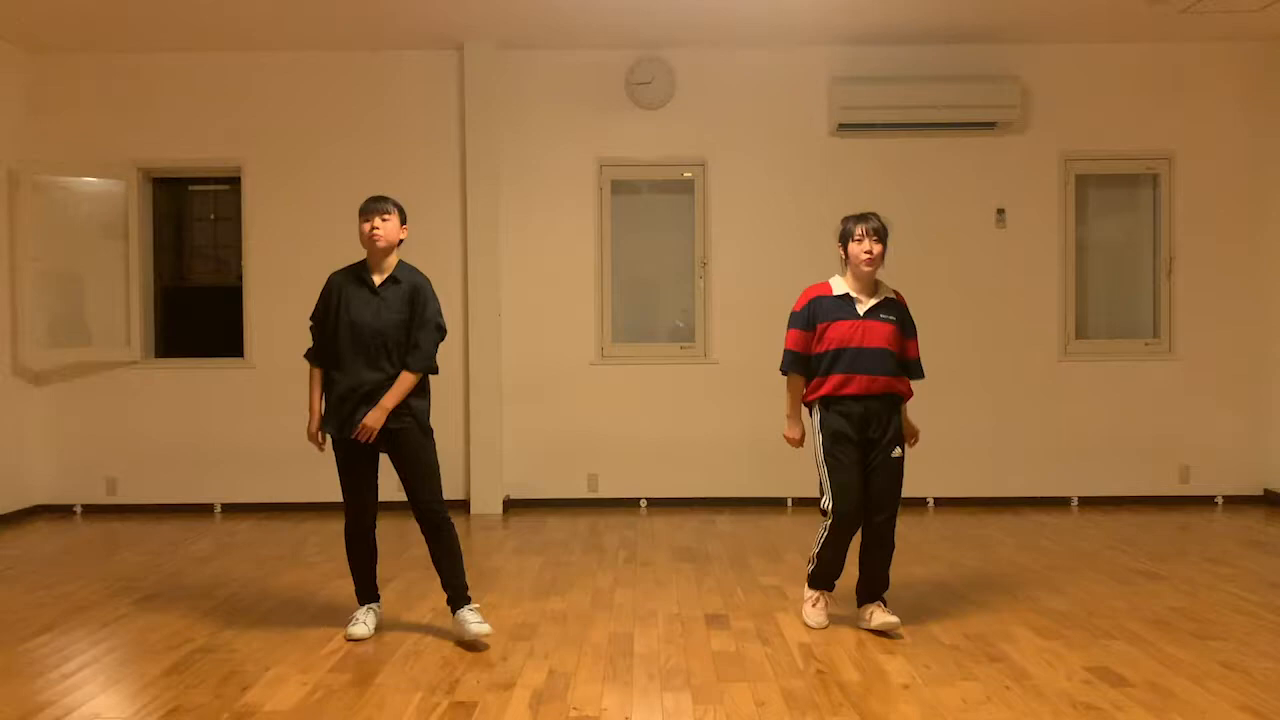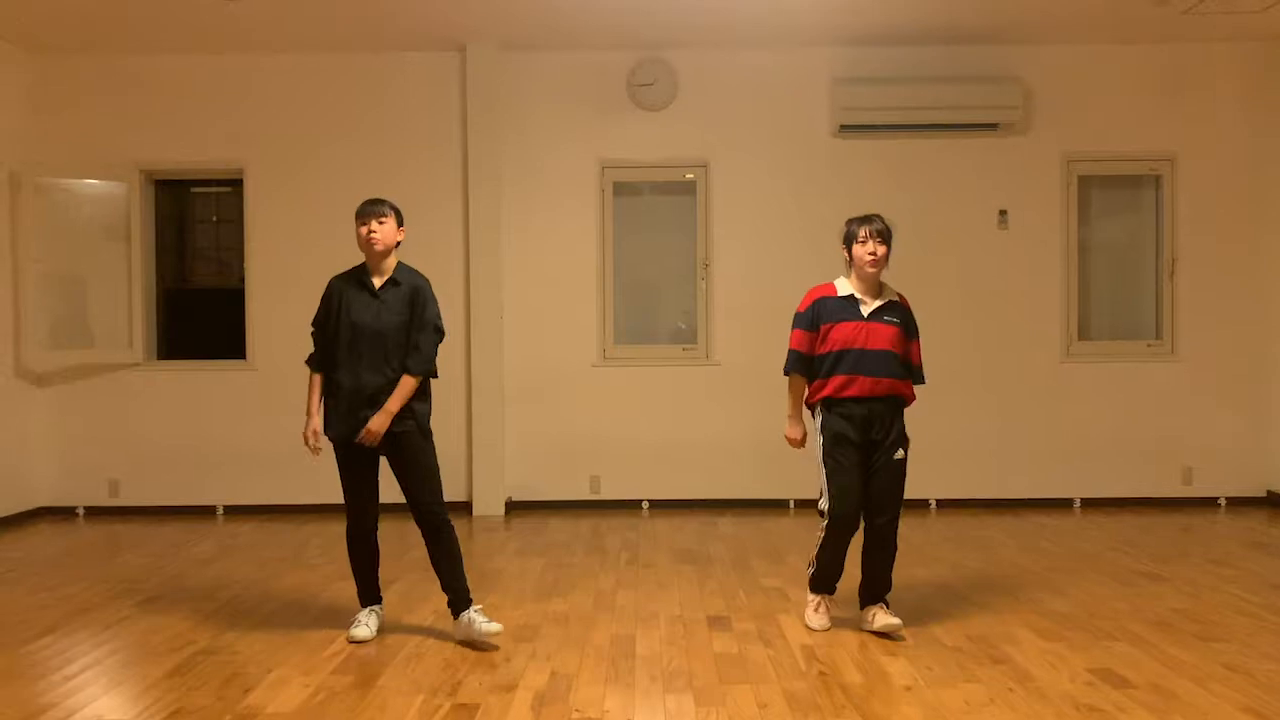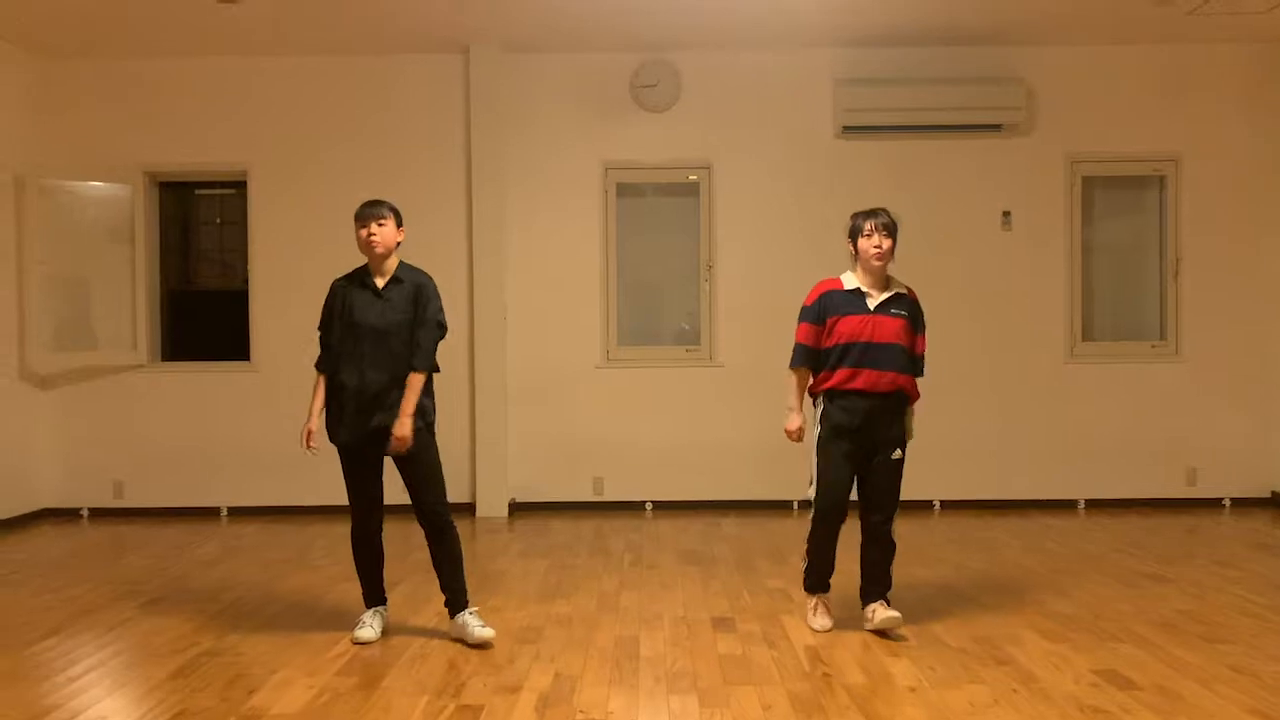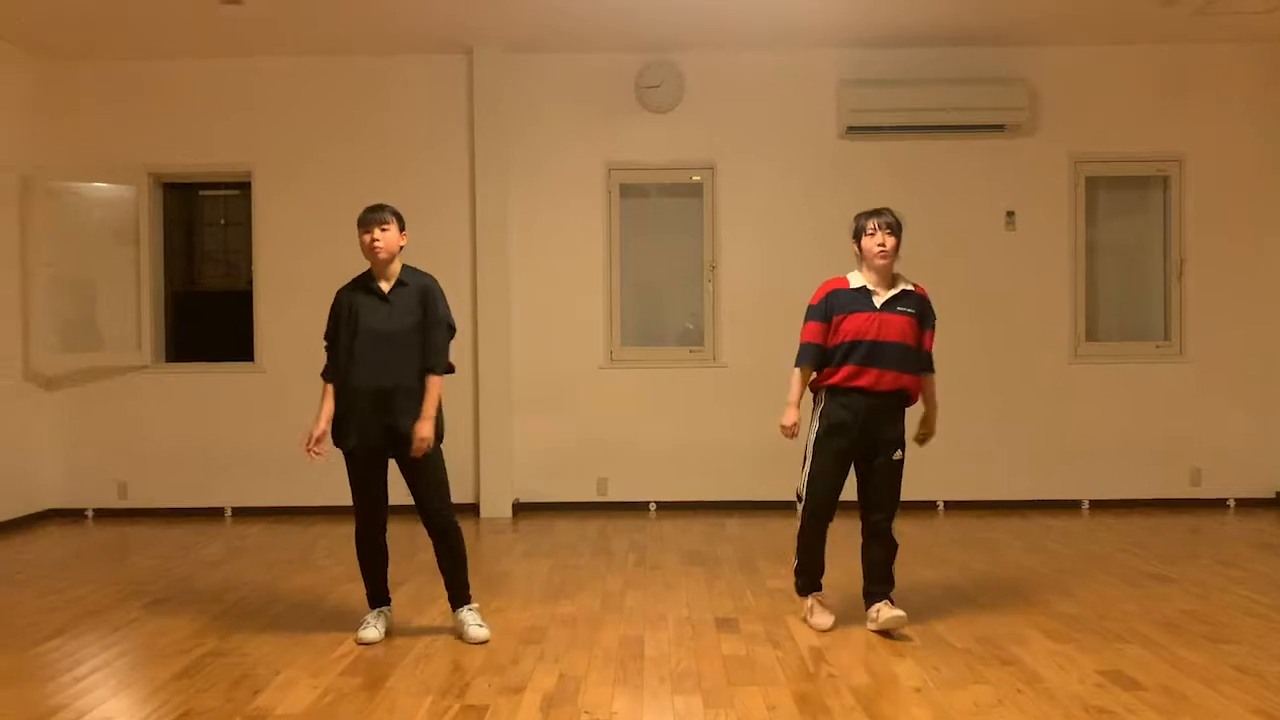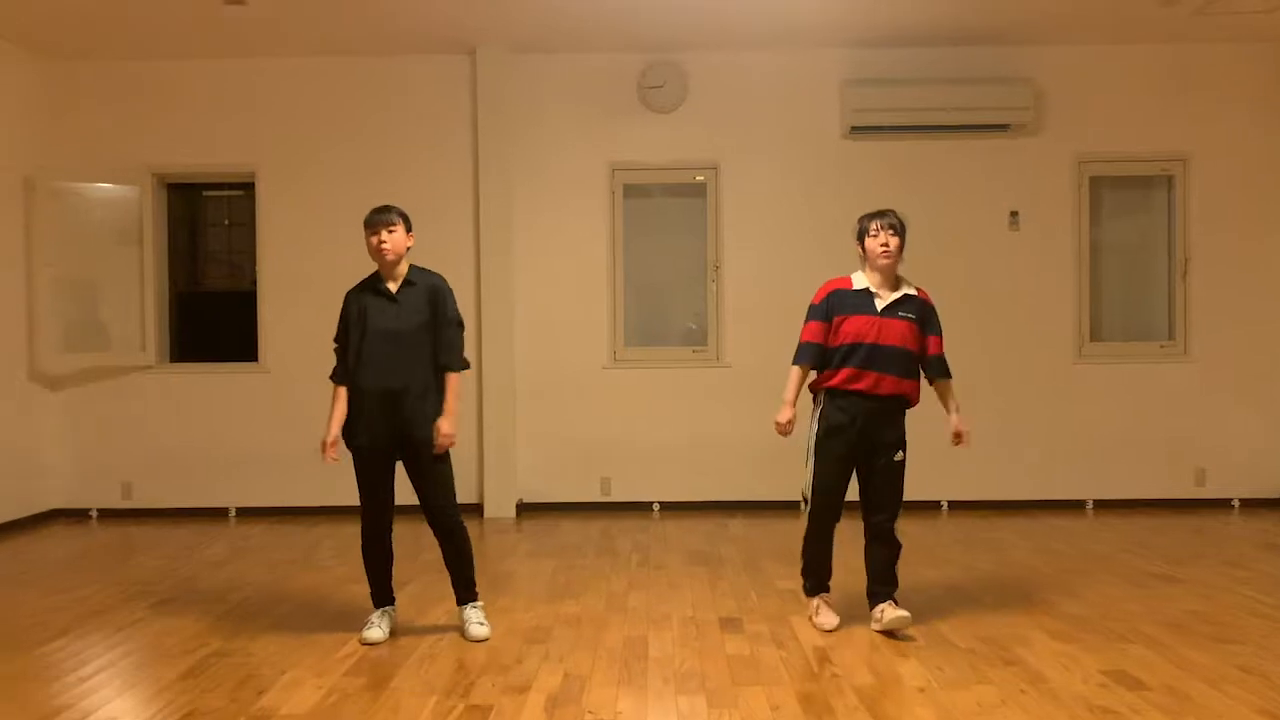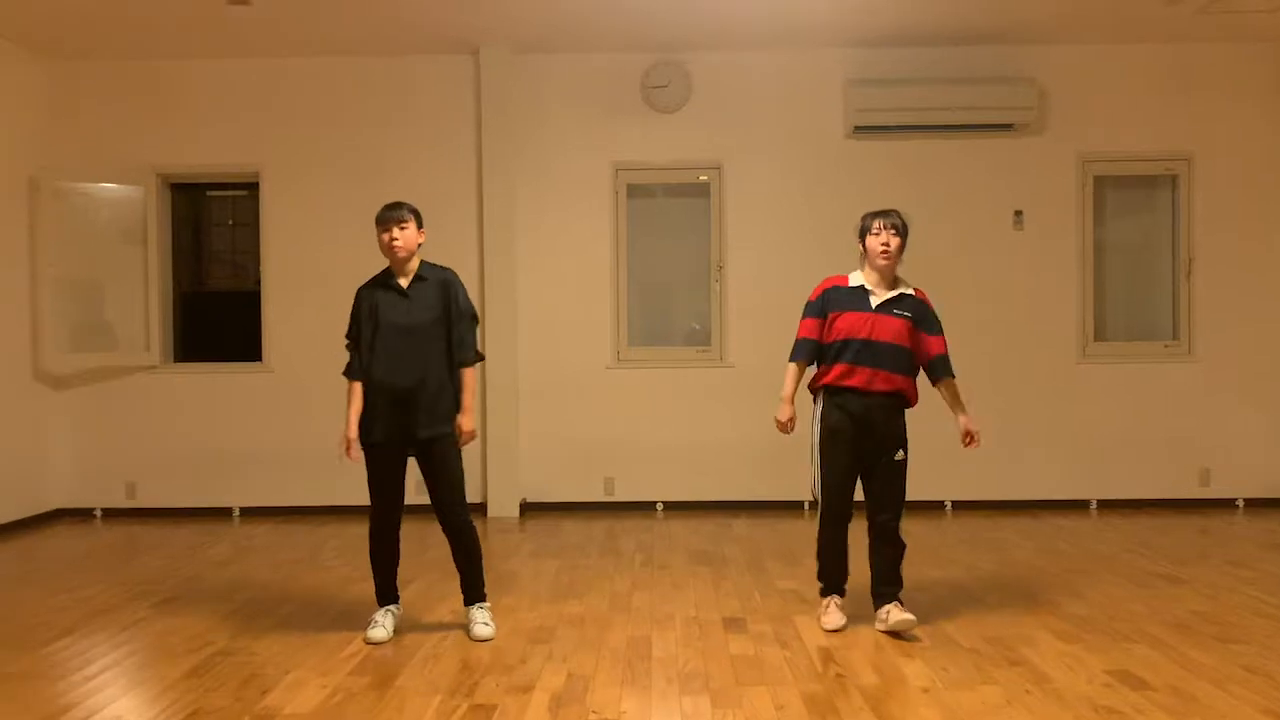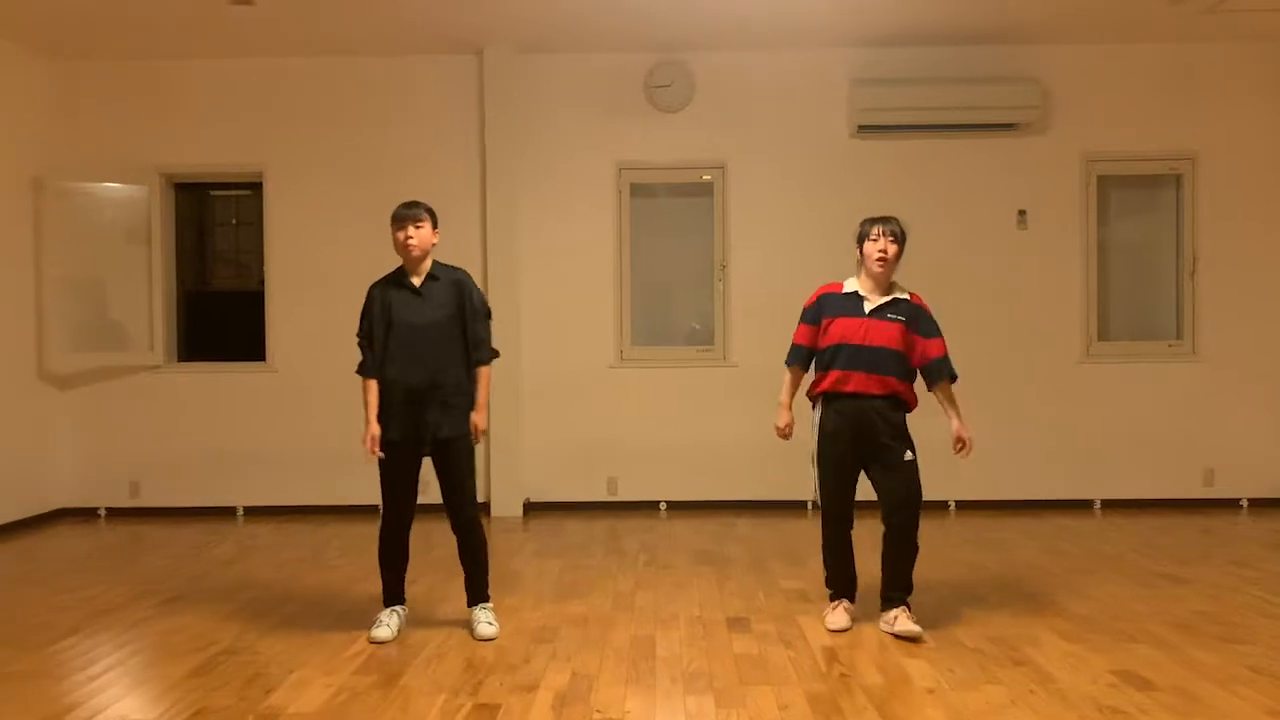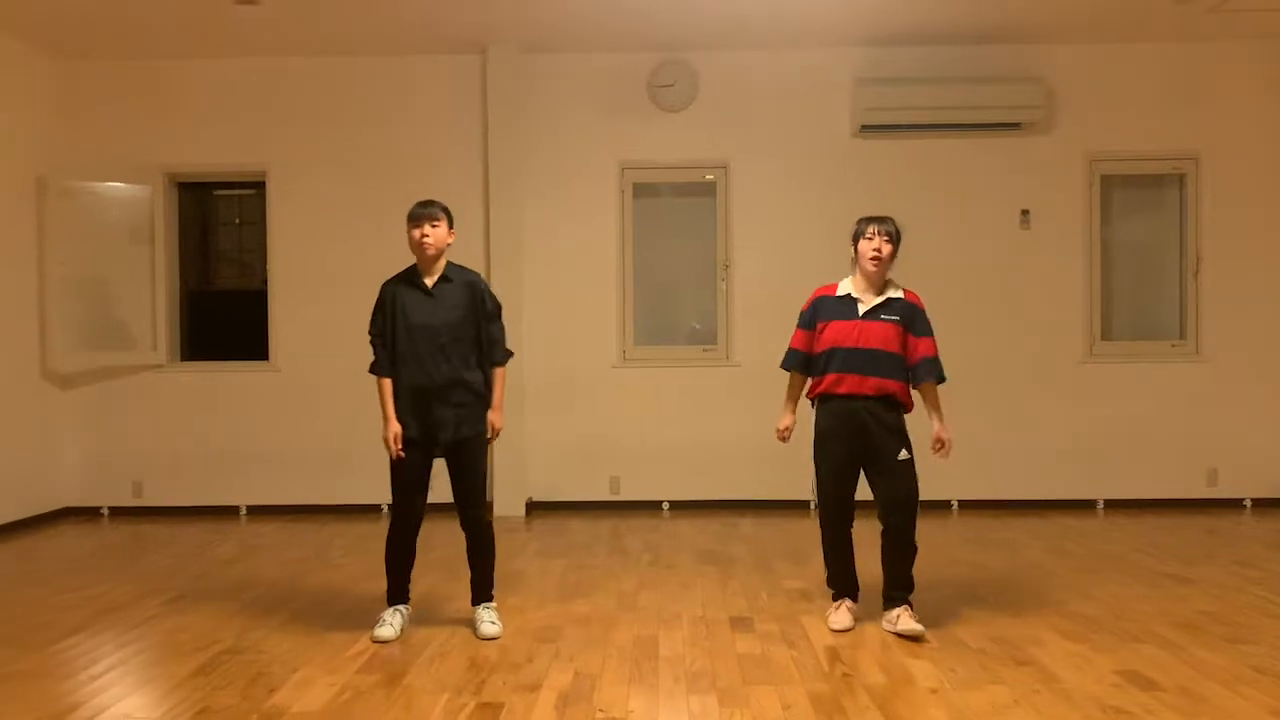
dt=0.1s
person 1, frame 1
left shoulder: (415, 285)
right shoulder: (339, 285)
left elbow: (420, 358)
right elbow: (320, 352)
left wrist: (383, 409)
right wrist: (315, 408)
left hip: (404, 414)
right hip: (348, 416)
left knee: (432, 510)
right knee: (359, 517)
left ankle: (462, 608)
right ankle: (368, 604)
person 1, frame 2
left shoulder: (416, 287)
right shoulder: (339, 289)
left elbow: (420, 361)
right elbow: (321, 357)
left wrist: (386, 414)
right wrist: (314, 413)
left hip: (404, 417)
right hip: (349, 419)
left knee: (431, 513)
right knee: (360, 520)
left ankle: (464, 611)
right ankle: (371, 606)
person 1, frame 3
left shoulder: (419, 286)
right shoulder: (342, 290)
left elbow: (423, 358)
right elbow: (327, 359)
left wrist: (407, 415)
right wrist: (315, 414)
left hip: (406, 418)
right hip: (354, 420)
left knee: (435, 513)
right knee: (365, 520)
left ankle: (461, 612)
right ankle: (375, 608)
person 1, frame 4
left shoulder: (425, 289)
right shoulder: (348, 297)
left elbow: (437, 359)
right elbow: (335, 367)
left wrist: (427, 417)
right wrist: (323, 419)
left hip: (411, 423)
right hip: (361, 425)
left knee: (440, 516)
right knee: (369, 522)
left ankle: (464, 607)
right ankle: (378, 608)
person 1, frame 5
left shoulder: (433, 289)
right shoulder: (357, 298)
left elbow: (451, 357)
right elbow: (344, 368)
left wrist: (448, 415)
right wrist: (335, 423)
left hip: (421, 423)
right hip: (370, 425)
left knee: (444, 516)
right knee: (375, 521)
left ankle: (470, 604)
right ankle: (383, 608)
person 1, frame 6
left shoulder: (445, 284)
right shoulder: (368, 294)
left elbow: (465, 351)
right elbow: (357, 364)
left wrist: (467, 410)
right wrist: (352, 420)
left hip: (436, 420)
right hip: (383, 422)
left knee: (454, 514)
right knee: (384, 519)
left ankle: (477, 604)
right ankle: (388, 606)
person 1, frame 7
left shoulder: (458, 285)
right shoulder: (381, 293)
left elbow: (481, 351)
right elbow: (370, 362)
left wrist: (480, 407)
right wrist: (371, 419)
left hip: (451, 418)
right hip: (398, 421)
left knee: (465, 515)
right knee: (396, 517)
left ankle: (480, 604)
right ankle: (393, 606)
person 1, frame 8
left shoulder: (471, 286)
right shoulder: (393, 291)
left elbow: (495, 351)
right elbow: (383, 361)
left wrist: (495, 406)
right wrist: (390, 418)
left hip: (466, 417)
right hip: (413, 420)
left knee: (475, 515)
right knee: (405, 516)
left ankle: (484, 604)
right ankle: (397, 605)
person 2, frame 1
left shoulder: (895, 305)
right shoulder: (815, 300)
left elbow: (907, 367)
right elbow: (796, 365)
left wrist: (906, 419)
right wrist: (792, 417)
left hip: (885, 417)
right hip: (836, 414)
left knee: (882, 516)
right knee: (844, 508)
left ankle: (872, 601)
right ankle: (818, 588)
person 2, frame 2
left shoulder: (899, 308)
right shoulder: (819, 301)
left elbow: (909, 371)
right elbow: (799, 365)
left wrist: (902, 420)
right wrist: (794, 417)
left hip: (887, 419)
right hip: (838, 415)
left knee: (884, 517)
right knee: (841, 510)
left ankle: (874, 603)
right ankle: (819, 591)
person 2, frame 3
left shoulder: (907, 302)
right shoulder: (826, 294)
left elbow: (913, 365)
right elbow: (803, 356)
left wrist: (910, 415)
right wrist: (795, 409)
left hip: (888, 414)
right hip: (839, 410)
left knee: (880, 514)
right knee: (829, 505)
left ankle: (875, 602)
right ankle: (816, 593)
person 2, frame 4
left shoulder: (916, 300)
right shoulder: (833, 293)
left elbow: (923, 365)
right elbow: (809, 355)
left wrist: (931, 411)
right wrist: (793, 404)
left hip: (888, 413)
right hip: (838, 407)
left knee: (880, 514)
right knee: (817, 502)
left ankle: (878, 601)
right ankle: (811, 592)
person 2, frame 5
left shoulder: (918, 303)
right shoulder: (835, 294)
left elbow: (935, 365)
right elbow: (808, 354)
left wrist: (953, 413)
right wrist: (788, 402)
left hip: (887, 415)
right hip: (838, 410)
left knee: (882, 514)
right knee: (823, 506)
left ankle: (882, 602)
right ankle: (818, 594)
person 2, frame 6
left shoulder: (916, 303)
right shoulder: (831, 291)
left elbow: (938, 364)
right elbow: (804, 350)
left wrist: (961, 414)
right wrist: (786, 399)
left hip: (887, 413)
right hip: (838, 408)
left knee: (887, 514)
right knee: (834, 507)
left ankle: (887, 602)
right ankle: (831, 593)
person 2, frame 7
left shoulder: (912, 308)
right shoulder: (827, 298)
left elbow: (936, 370)
right elbow: (800, 357)
left wrist: (955, 419)
right wrist: (786, 405)
left hip: (888, 417)
right hip: (836, 415)
left knee: (904, 512)
right knee: (835, 515)
left ankle: (896, 607)
right ankle: (839, 598)
person 2, frame 8
left shoulder: (907, 306)
right shoulder: (822, 301)
left elbow: (925, 369)
right elbow: (799, 362)
left wrist: (938, 421)
right wrist: (788, 411)
left hip: (885, 417)
right hip: (833, 416)
left knee: (900, 510)
right knee: (834, 515)
left ankle: (898, 605)
right ankle: (842, 597)
